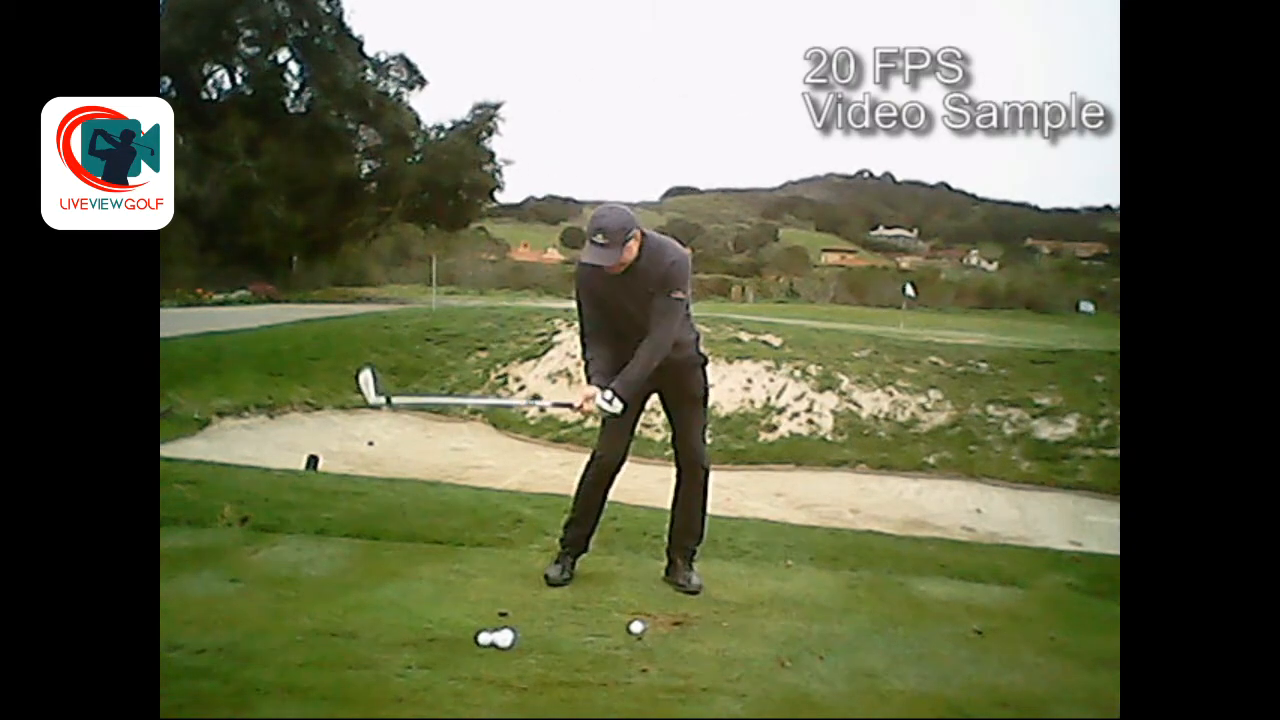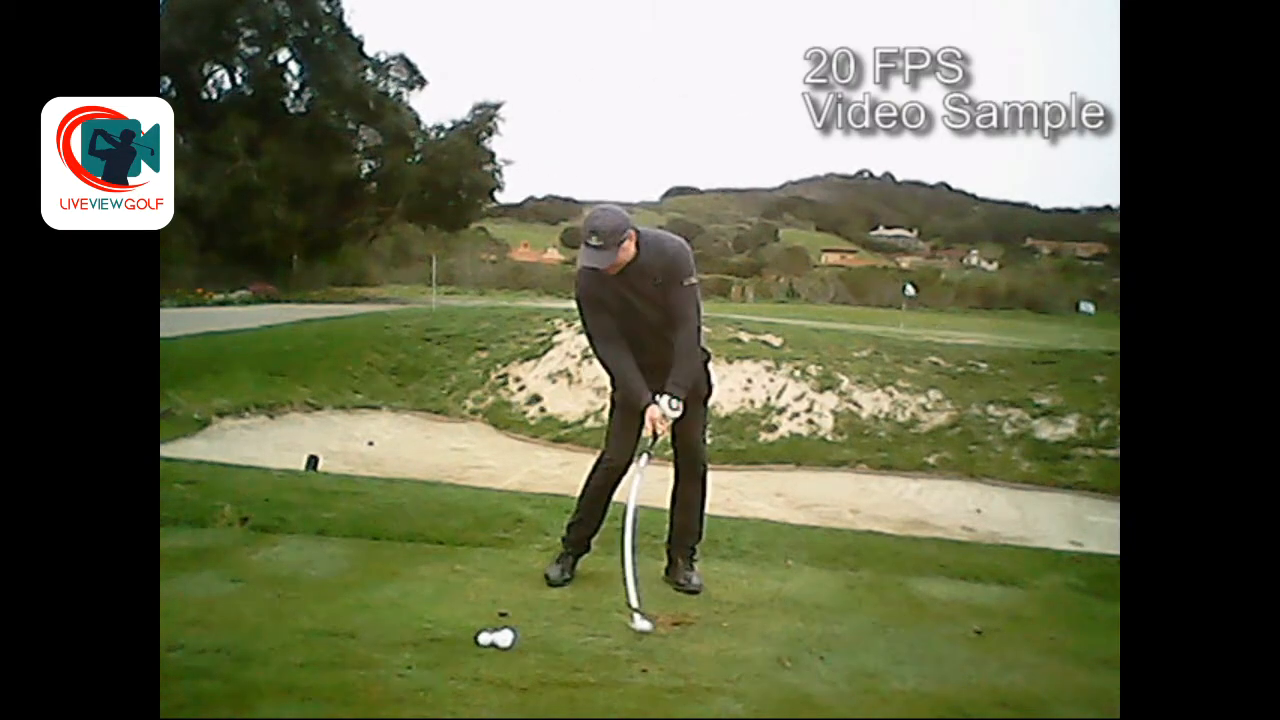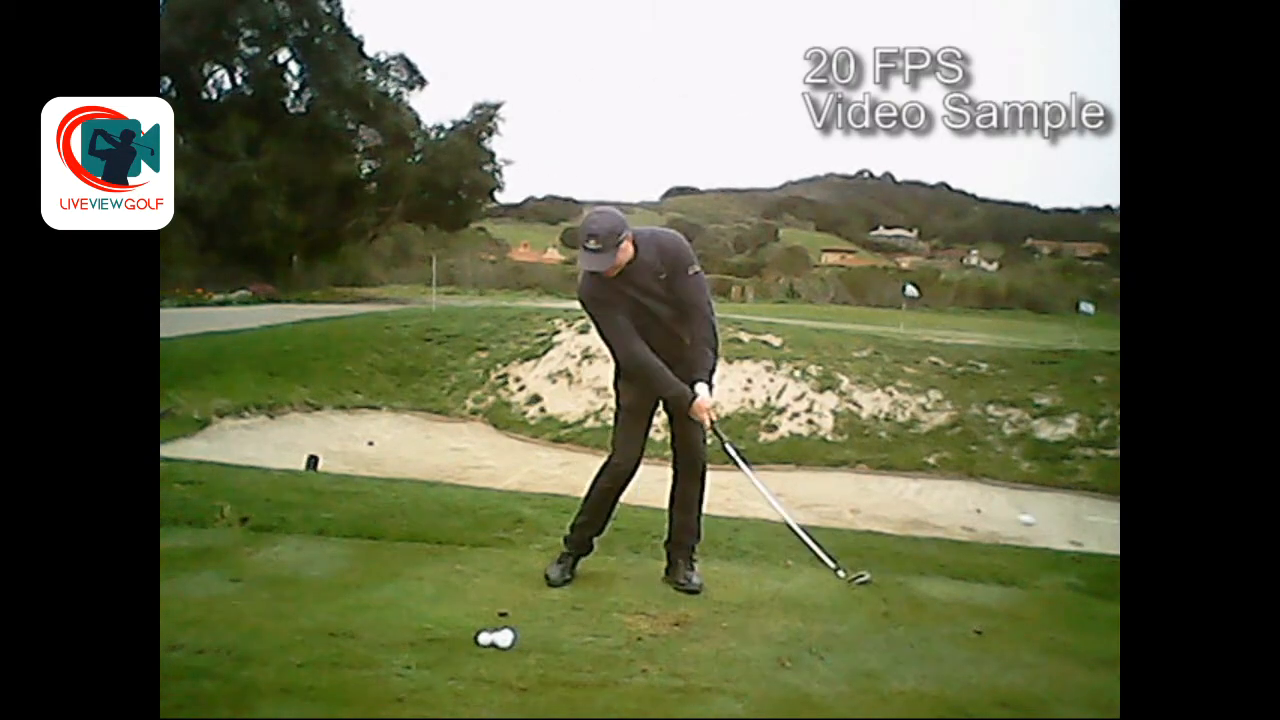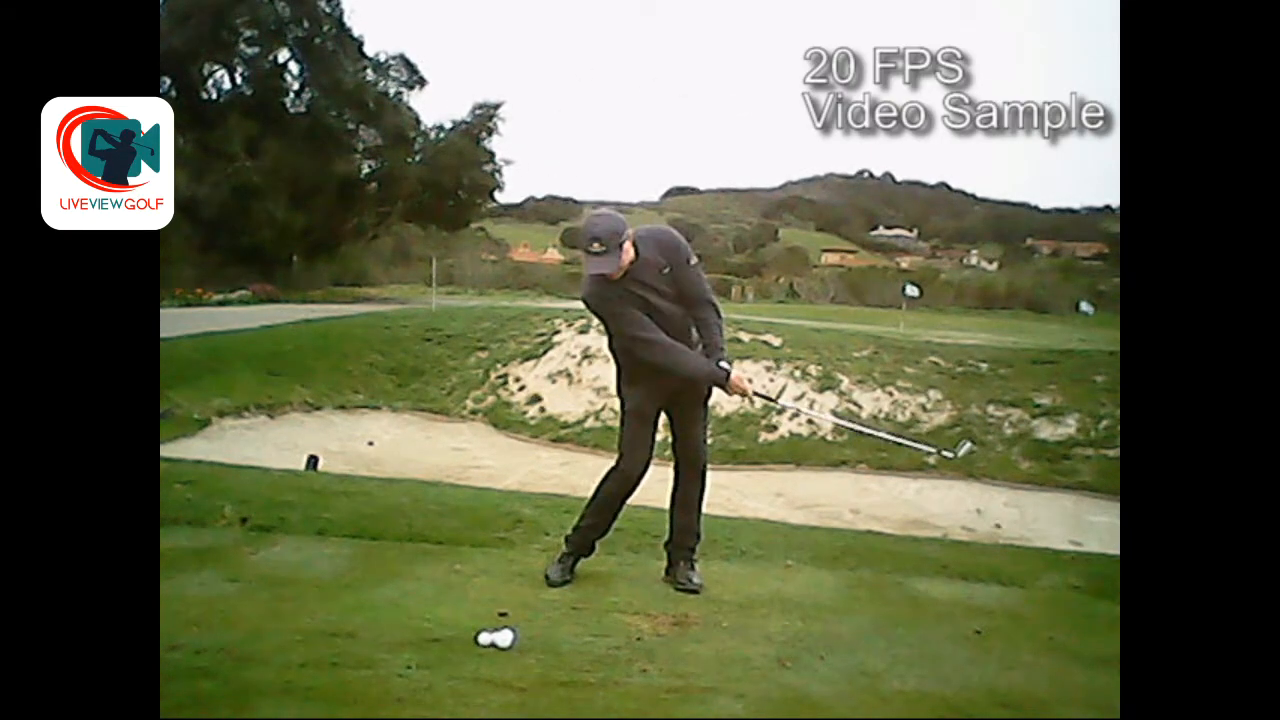
dt=0.3s
person 1, frame 1
left shoulder: (672, 260)
right shoulder: (590, 270)
left elbow: (661, 337)
right elbow: (596, 334)
left wrist: (619, 390)
right wrist: (597, 381)
left hip: (679, 363)
right hip: (624, 364)
left knee: (693, 461)
right knee: (606, 457)
left ankle: (681, 559)
right ankle: (570, 549)
person 1, frame 2
left shoulder: (671, 253)
right shoulder: (589, 278)
left elbow: (687, 327)
right elbow: (609, 345)
left wrist: (674, 394)
right wrist: (644, 401)
left hip: (684, 365)
right hip: (633, 369)
left knee: (692, 459)
right knee: (615, 459)
left ankle: (681, 558)
right ankle: (572, 548)
person 1, frame 3
left shoulder: (670, 246)
right shoulder: (592, 287)
left elbow: (700, 314)
right elbow: (632, 350)
left wrist: (702, 379)
right wrist: (685, 397)
left hip: (687, 363)
right hip: (639, 372)
left knee: (692, 460)
right knee: (622, 462)
left ankle: (680, 558)
right ankle: (574, 549)
person 1, frame 4
left shoulder: (663, 241)
right shoulder: (599, 291)
left elbow: (700, 303)
right elbow: (654, 345)
left wrist: (718, 360)
right wrist: (720, 375)
left hip: (690, 367)
right hip: (642, 377)
left knee: (693, 461)
right knee: (631, 466)
left ankle: (680, 558)
right ankle: (574, 549)
